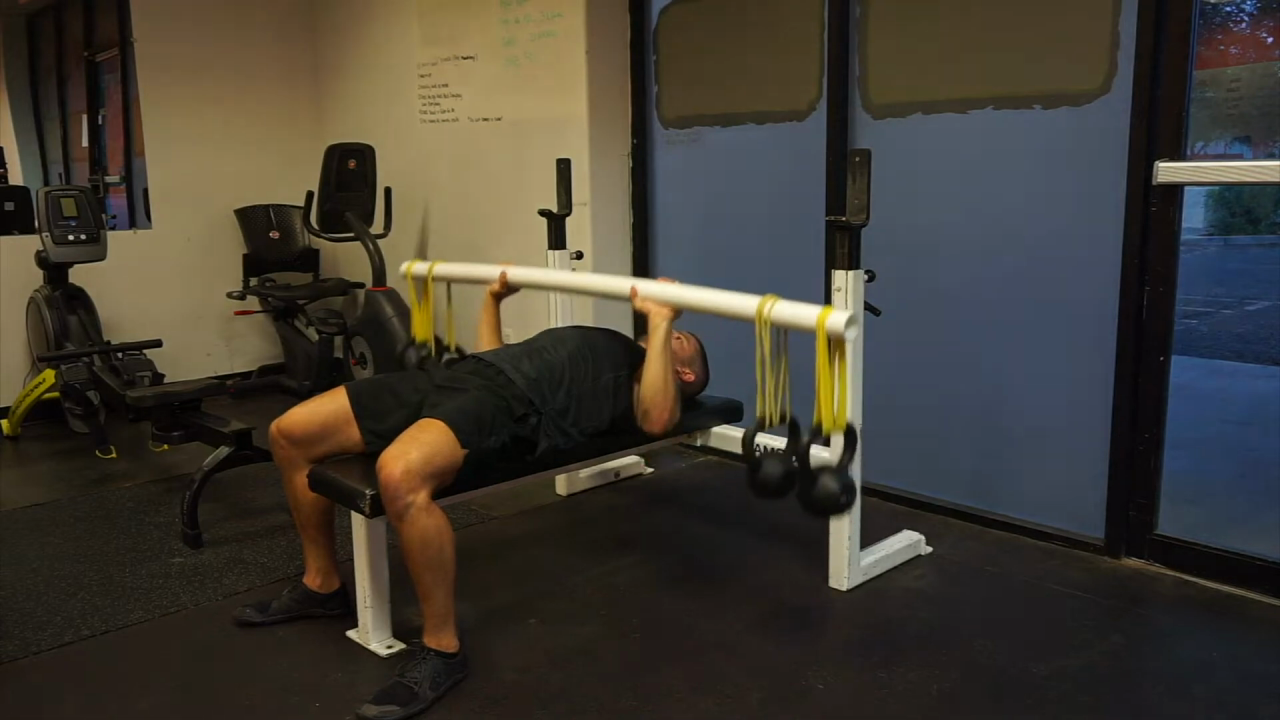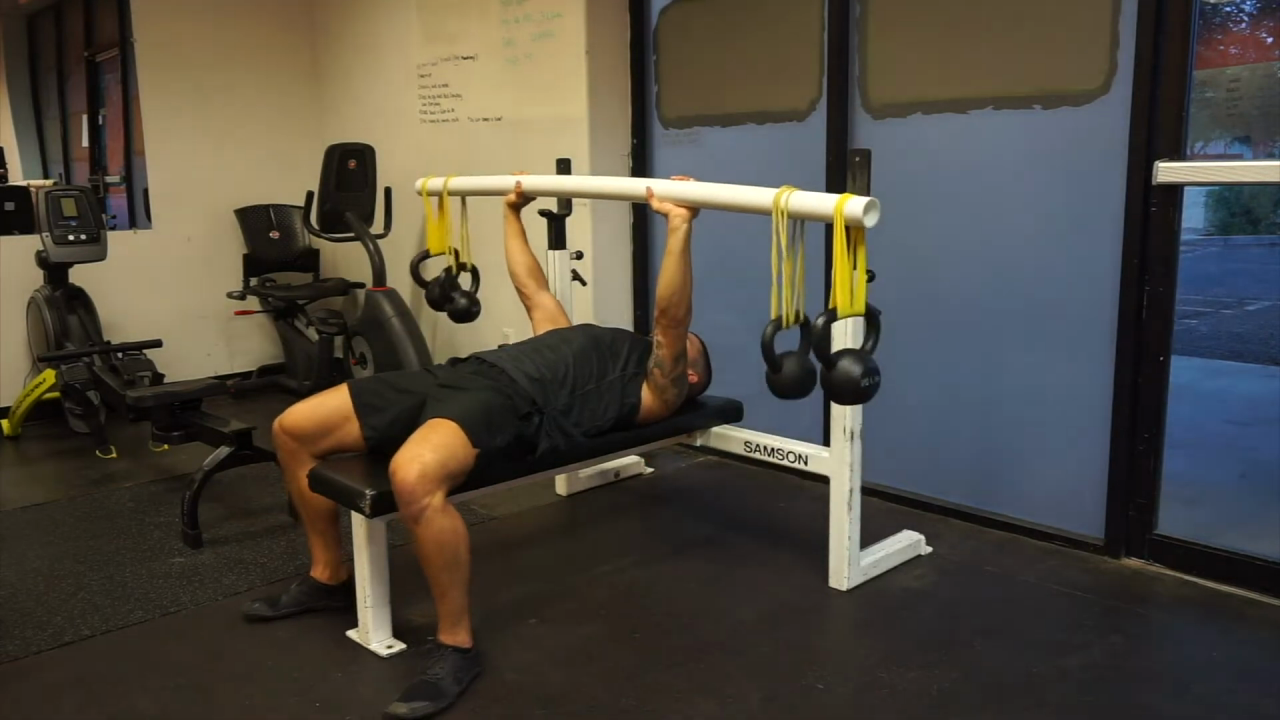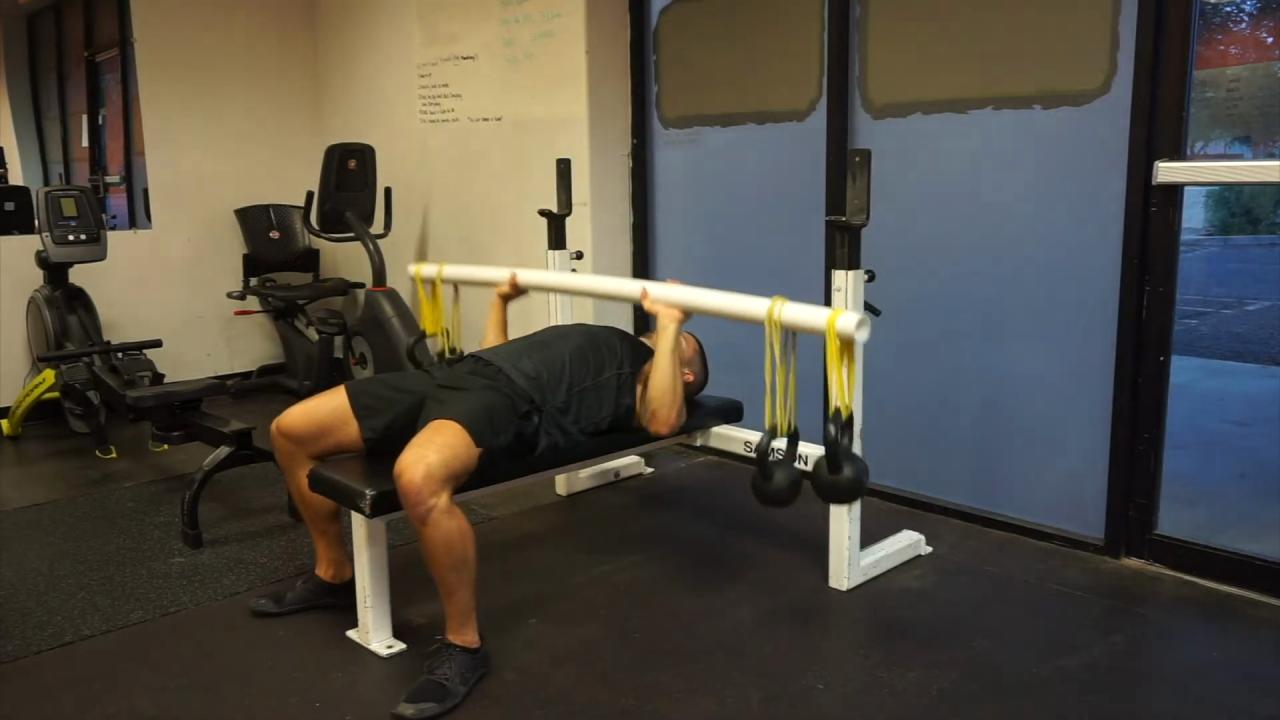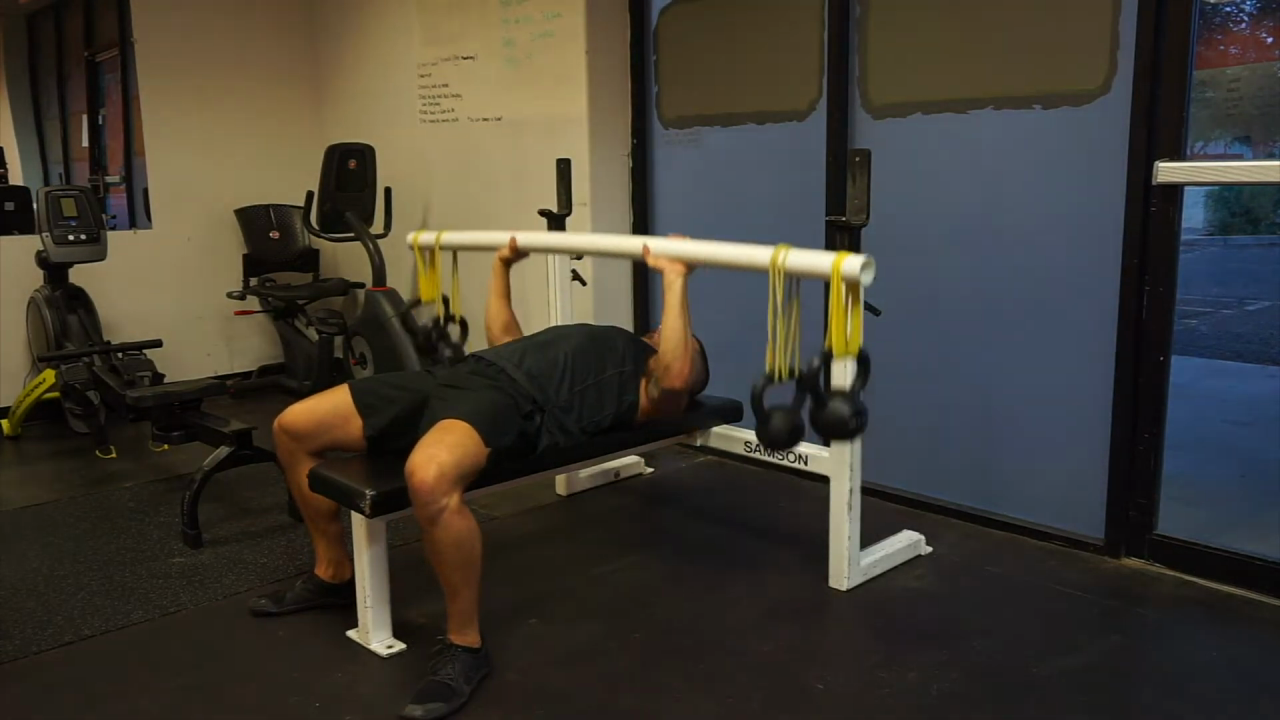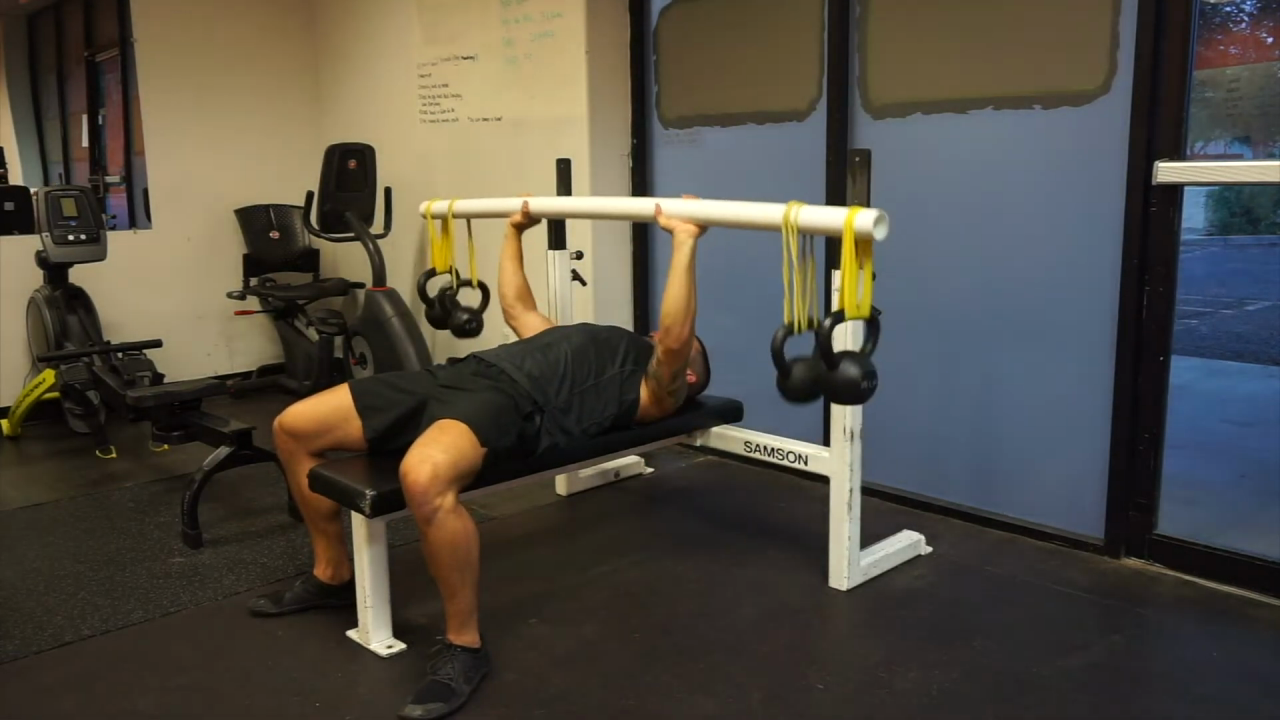
dt=1s
person 1, frame 1
left shoulder: (645, 372)
right shoulder: (603, 353)
left elbow: (658, 420)
left wrist: (659, 321)
right wrist: (492, 300)
left hip: (510, 400)
left knee: (400, 475)
right knee: (289, 432)
left ankle: (441, 649)
right ankle: (321, 584)
person 1, frame 2
left shoulder: (660, 387)
right shoulder: (589, 347)
left elbow: (672, 318)
right elbow: (534, 289)
left wrist: (679, 226)
right wrist: (513, 212)
left hip: (512, 401)
right hip: (460, 374)
left knee: (415, 478)
right knee: (293, 429)
left ankle: (455, 647)
right ankle: (329, 577)
person 1, frame 3
left shoulder: (652, 379)
right shoulder: (602, 351)
left elbow: (664, 422)
left wrist: (670, 322)
right wrist: (501, 300)
left hip: (511, 399)
left knee: (420, 479)
right knee: (290, 430)
left ankle: (463, 645)
right ankle: (333, 575)
person 1, frame 4
left shoulder: (651, 386)
right shoulder: (606, 355)
left elbow: (677, 380)
right elbow: (504, 340)
left wrist: (674, 280)
right wrist: (502, 266)
left hip: (513, 399)
left knee: (431, 479)
right knee: (293, 428)
left ankle: (465, 646)
right ankle: (334, 574)
person 1, frame 5
left shoulder: (659, 388)
right shoulder: (597, 355)
left elbow: (674, 337)
right elbow: (518, 309)
left wrist: (685, 242)
right wrist: (516, 231)
left hip: (516, 400)
right hip: (464, 374)
left knee: (425, 478)
right knee: (294, 427)
left ankle: (464, 647)
right ankle: (332, 575)
